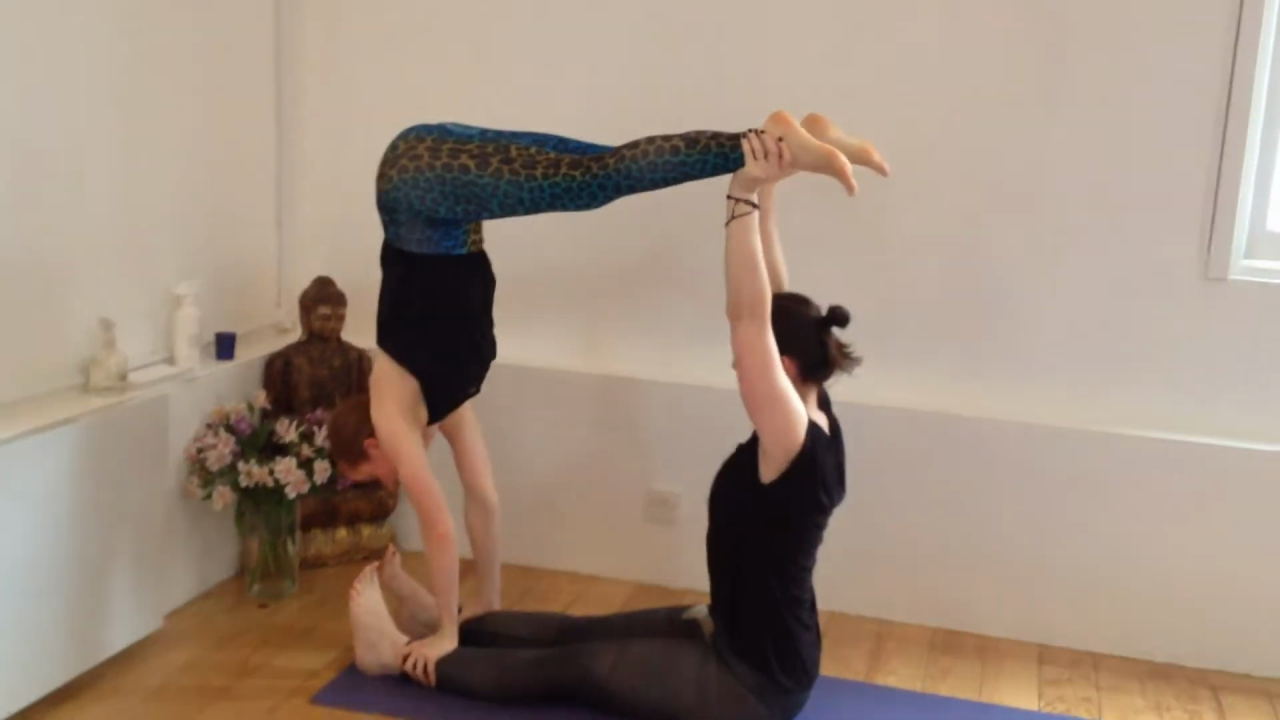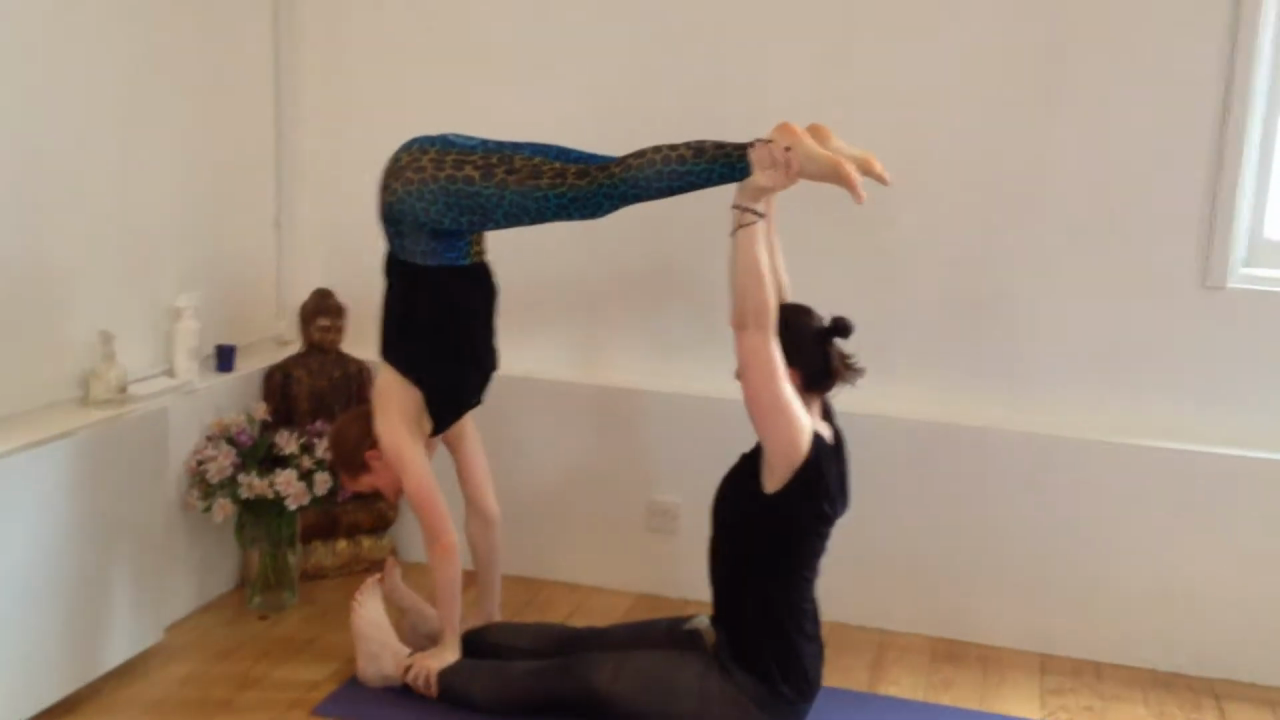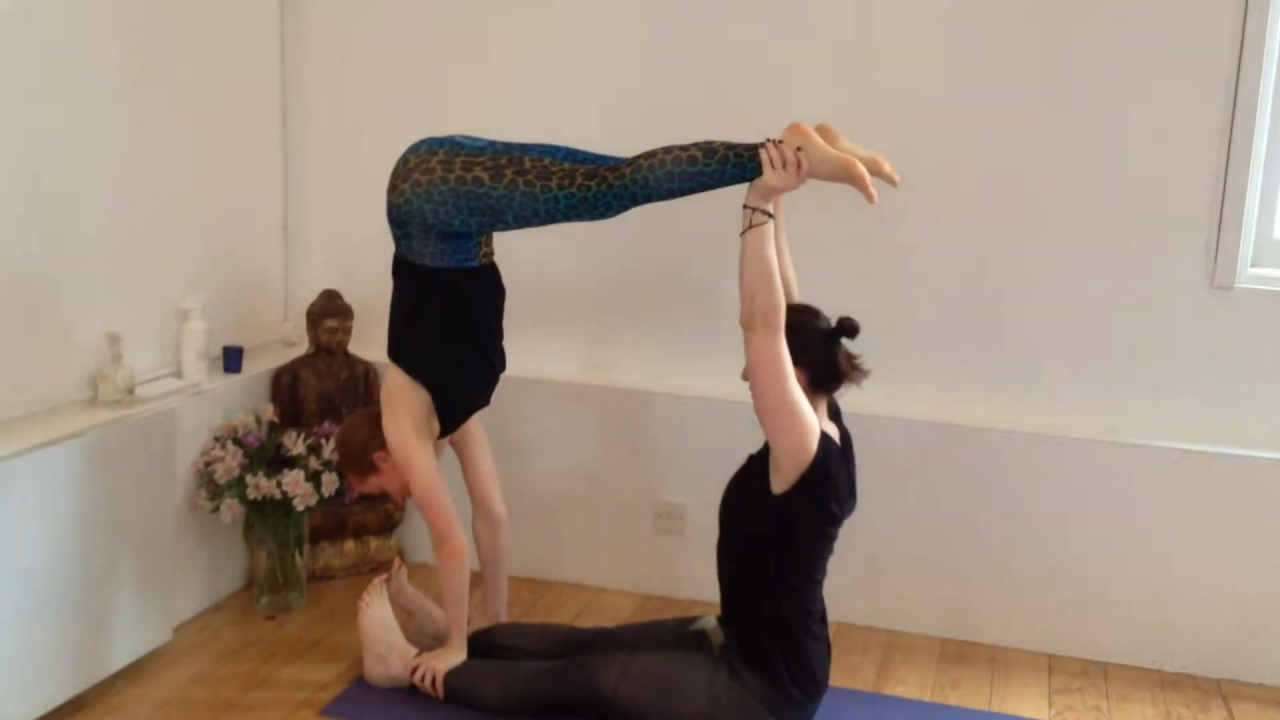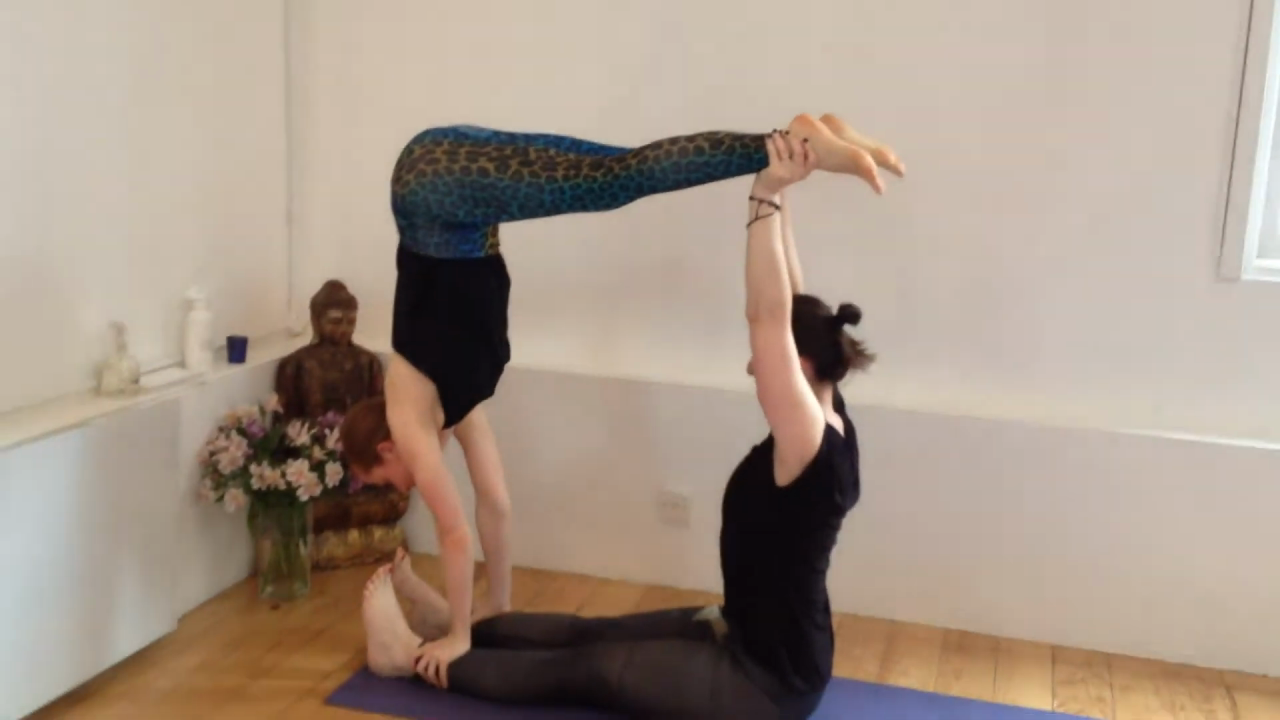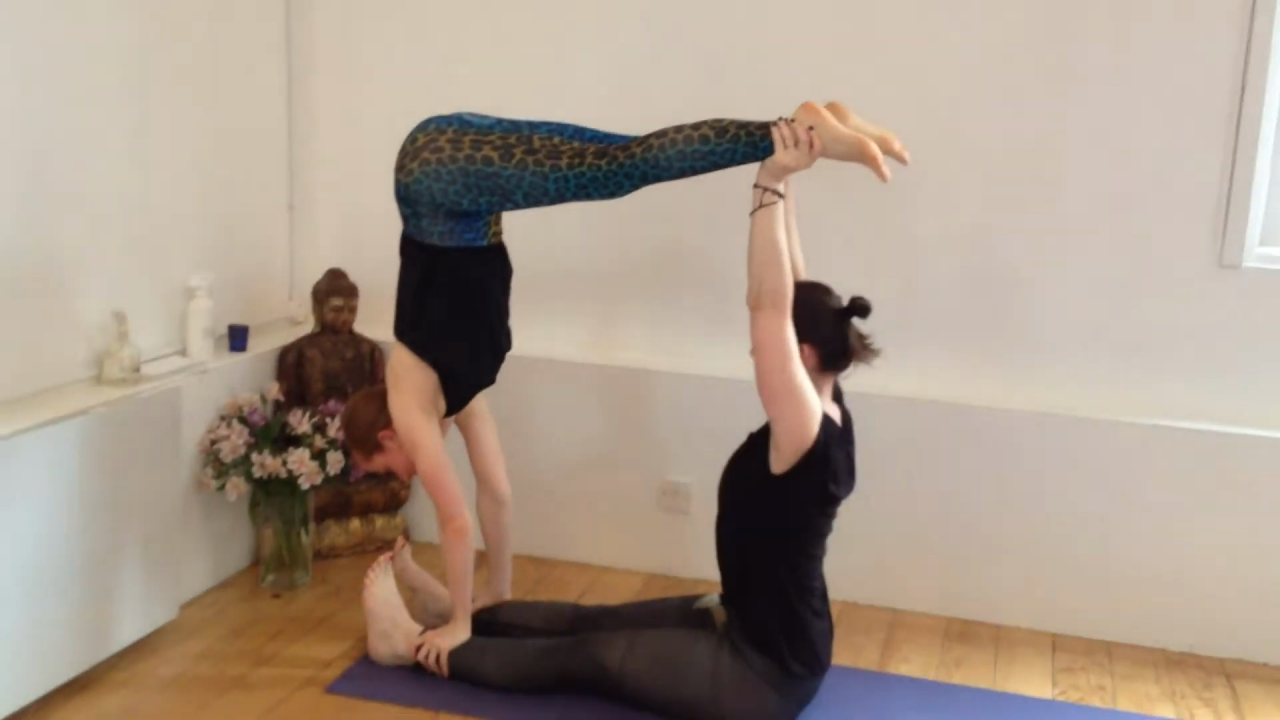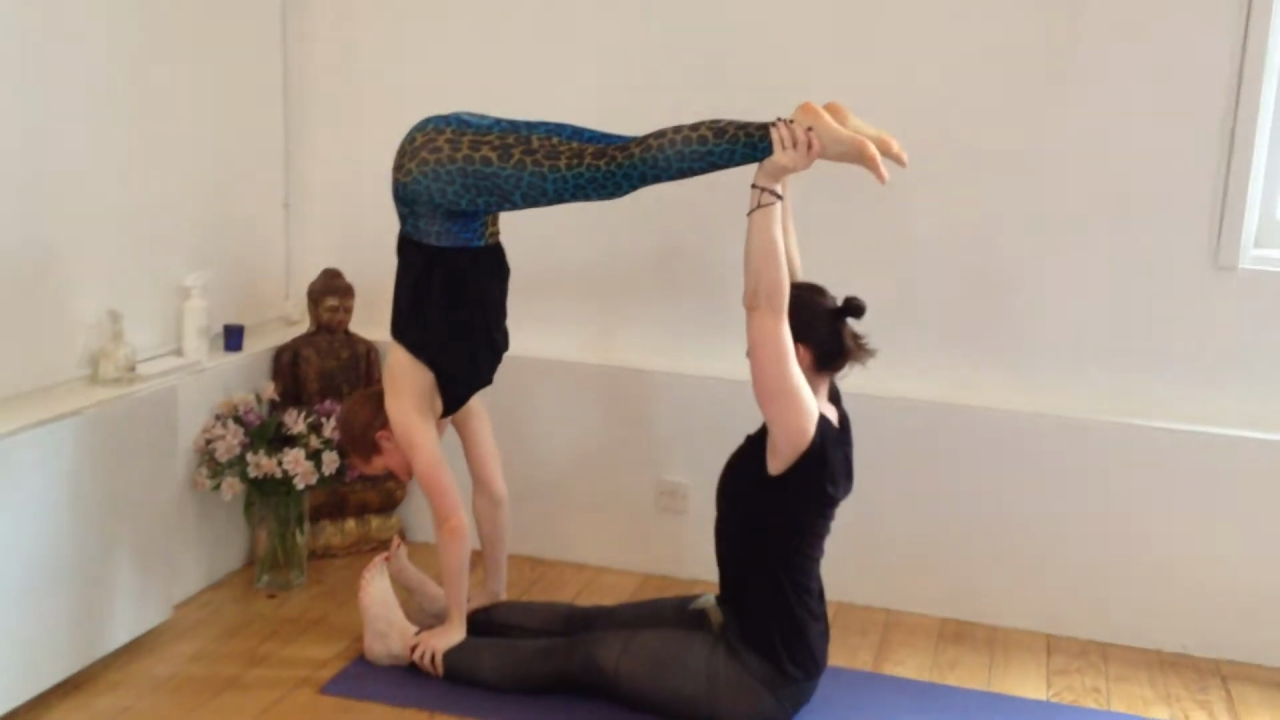
dt=0.2s
person 1, frame 1
left shoulder: (794, 441)
right shoulder: (815, 422)
left elbow: (747, 319)
right elbow: (769, 306)
left wrist: (745, 198)
right wrist: (762, 195)
right hip: (743, 639)
left knee: (575, 665)
right knee: (579, 633)
left ankle: (405, 655)
person 1, frame 2
left shoulder: (798, 451)
right shoulder: (817, 432)
left elbow: (755, 328)
right elbow: (773, 318)
left wrist: (750, 207)
right wrist: (762, 205)
right hip: (741, 648)
right knee: (581, 644)
left ankle: (405, 665)
person 1, frame 3
left shoulder: (806, 450)
right shoulder: (824, 430)
left elbow: (764, 329)
right elbow: (782, 320)
left wrist: (759, 207)
right wrist: (770, 208)
right hip: (751, 649)
right knee: (589, 644)
left ankle: (411, 664)
right ankle: (447, 632)
person 1, frame 4
left shoulder: (811, 444)
right shoulder: (830, 425)
left elbow: (769, 321)
right elbow: (788, 313)
left wrist: (766, 199)
right wrist: (774, 198)
right hip: (756, 639)
left knee: (586, 667)
right knee: (593, 634)
left ankle: (416, 656)
person 1, frame 5
left shoulder: (808, 432)
right shoulder: (827, 414)
left elbow: (770, 308)
right elbow: (787, 297)
left wrist: (770, 186)
right wrist: (778, 186)
left hip: (767, 669)
right hip: (755, 627)
left knee: (587, 656)
right knee: (593, 622)
left ankle: (416, 645)
right ankle: (453, 613)
person 1, frame 6
left shoulder: (804, 433)
right shoulder: (826, 415)
left elbow: (767, 309)
right elbow: (785, 298)
left wrist: (768, 188)
right wrist: (776, 186)
left hip: (763, 671)
right hip: (752, 628)
left knee: (581, 656)
right knee: (589, 623)
left ankle: (413, 644)
right ankle: (448, 614)
person 2, frame 1
left shoulder: (393, 418)
right shoulder: (437, 395)
left elbow: (439, 529)
right elbow: (484, 500)
left wrist: (447, 633)
right wrist: (487, 602)
left knee: (595, 180)
person 2, frame 2
left shoulder: (397, 428)
right shoulder: (438, 406)
left elbow: (443, 540)
right elbow: (485, 512)
left wrist: (449, 644)
right wrist: (487, 614)
left knee: (600, 188)
person 2, frame 3
left shoulder: (404, 429)
right shoulder: (442, 409)
left elbow: (450, 543)
right elbow: (493, 513)
left wrist: (455, 644)
right wrist: (494, 614)
left knee: (610, 187)
person 2, frame 4
left shoulder: (410, 419)
right shoulder: (446, 398)
left elbow: (455, 534)
right elbow: (496, 504)
left wrist: (458, 635)
right wrist: (498, 603)
left knee: (616, 177)
person 2, frame 5
left shoulder: (411, 408)
right shoulder: (447, 387)
left elbow: (456, 522)
right elbow: (497, 492)
left wrist: (459, 623)
right wrist: (498, 593)
left knee: (621, 167)
person 2, frame 6
left shoulder: (408, 408)
right shoulder: (441, 388)
left elbow: (451, 522)
right elbow: (492, 492)
left wrist: (453, 624)
right wrist: (492, 593)
left knee: (620, 166)
